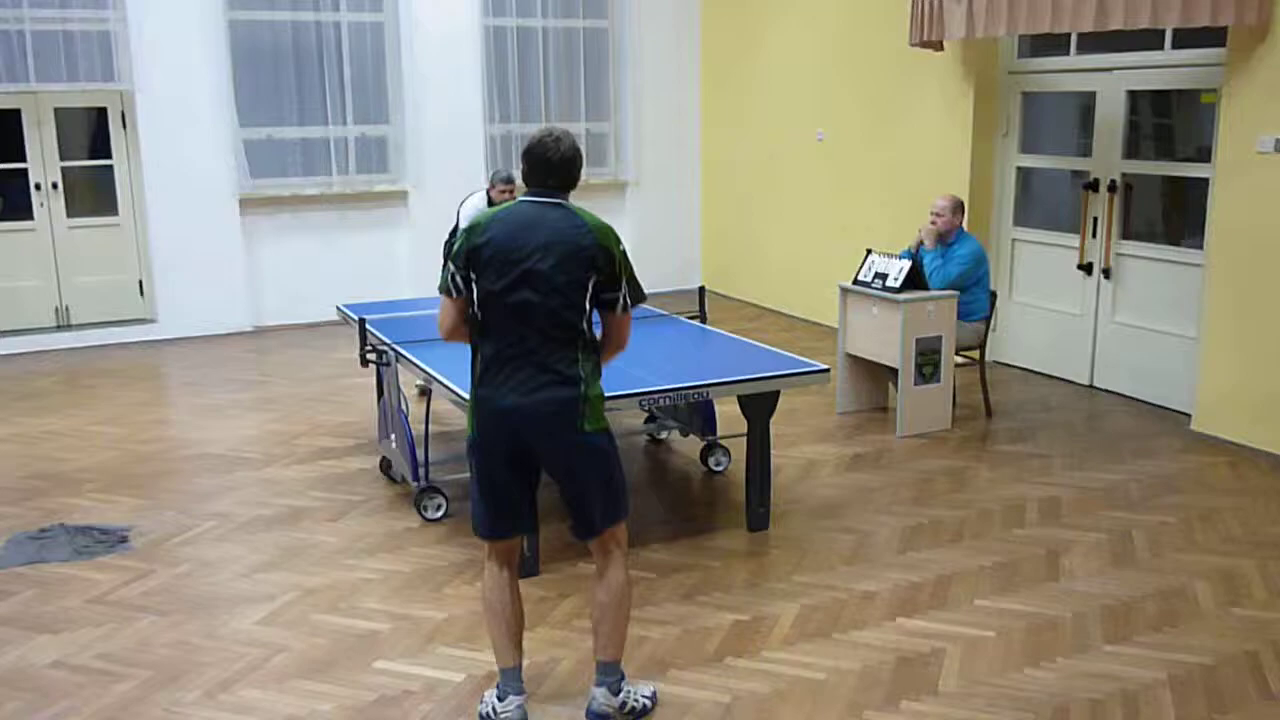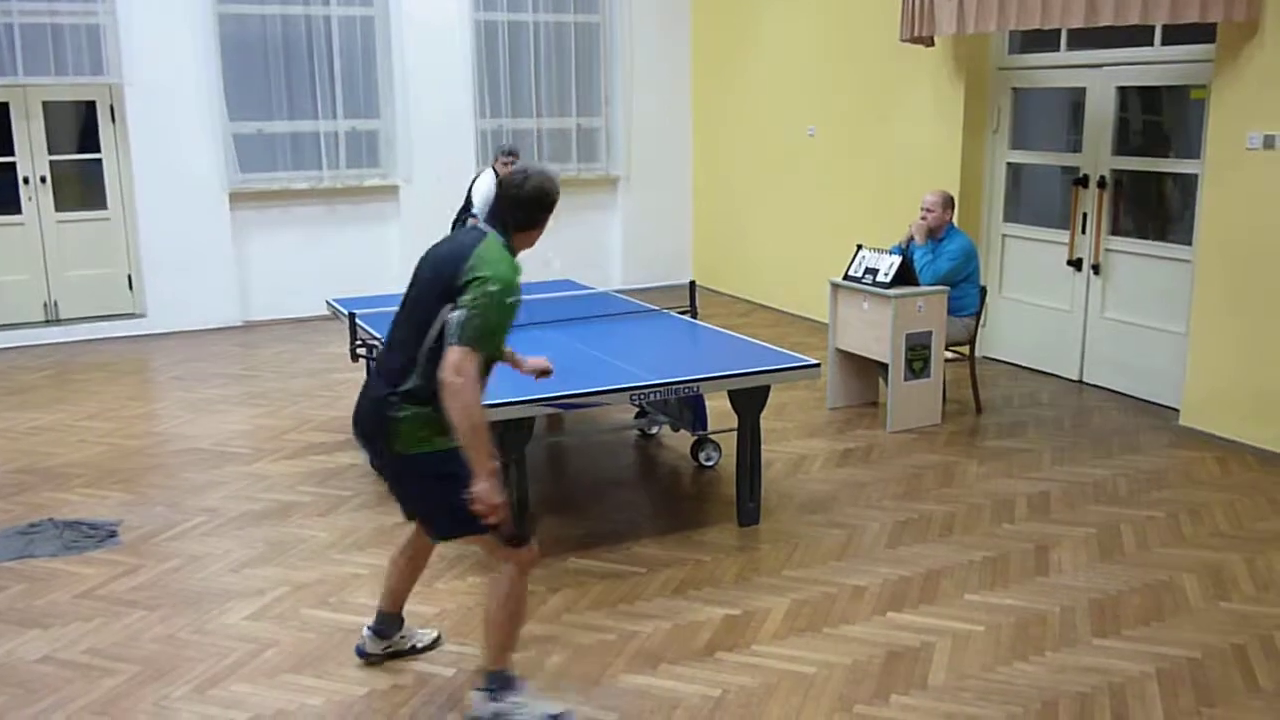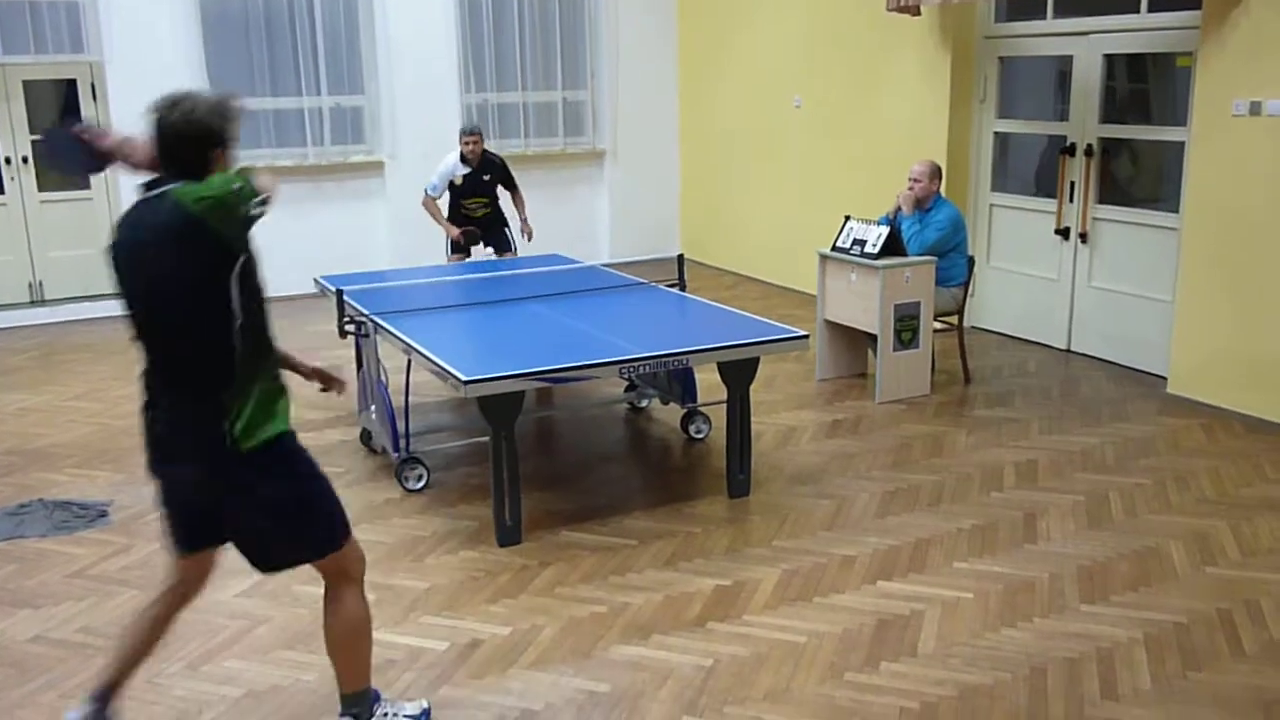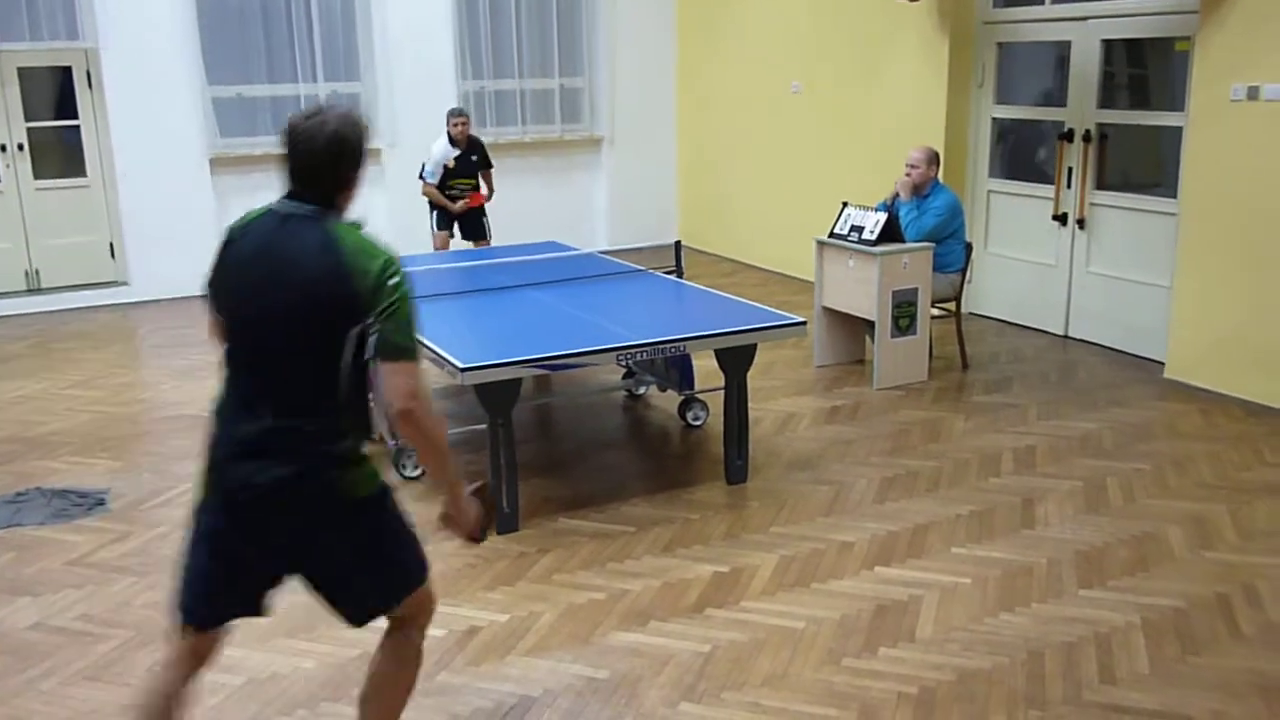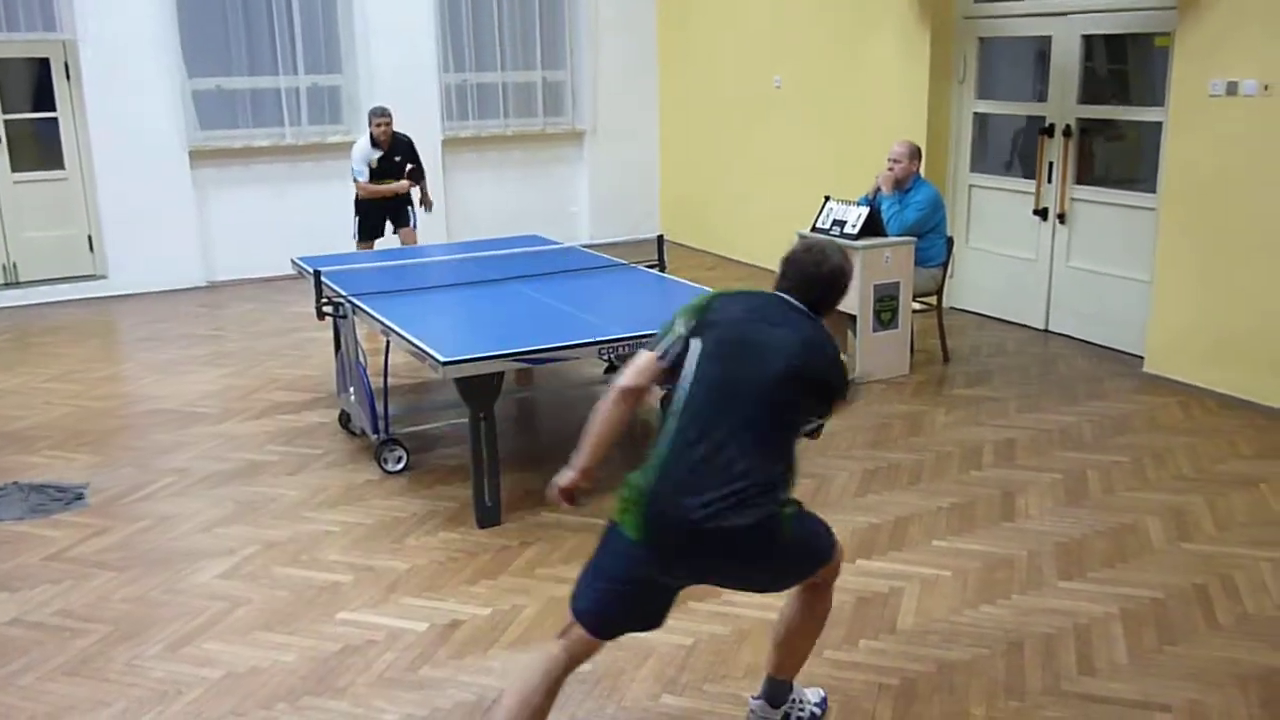
dt=0.7s
person 1, frame 1
left shoulder: (478, 232)
right shoulder: (598, 236)
left elbow: (450, 326)
right elbow: (617, 335)
left hip: (494, 411)
right hip: (569, 410)
left knee: (500, 553)
right knee: (611, 543)
person 1, frame 2
left shoulder: (457, 243)
right shoulder: (497, 276)
right elbow: (457, 376)
left wrist: (517, 360)
right wrist: (485, 475)
left hip: (381, 414)
right hip: (414, 427)
left knee: (430, 520)
right knee: (517, 550)
left ankle: (384, 632)
person 1, frame 3
left shoulder: (127, 230)
right shoulder: (211, 202)
right elbow: (261, 187)
left wrist: (293, 362)
right wrist: (136, 150)
left hip: (172, 442)
right hip: (245, 440)
left knee: (189, 576)
right knee: (345, 568)
person 1, frame 4
left shoulder: (239, 238)
right shoulder: (372, 265)
right elbow: (406, 405)
right wrist: (456, 497)
left hip: (235, 481)
right hip: (332, 486)
left knee: (189, 651)
right knee: (413, 613)
person 1, frame 5
left shoulder: (711, 307)
right shoulder: (827, 363)
left elbow: (630, 387)
left wrist: (578, 467)
left hip: (657, 516)
right hip: (751, 531)
left knee: (571, 646)
right knee: (822, 562)
